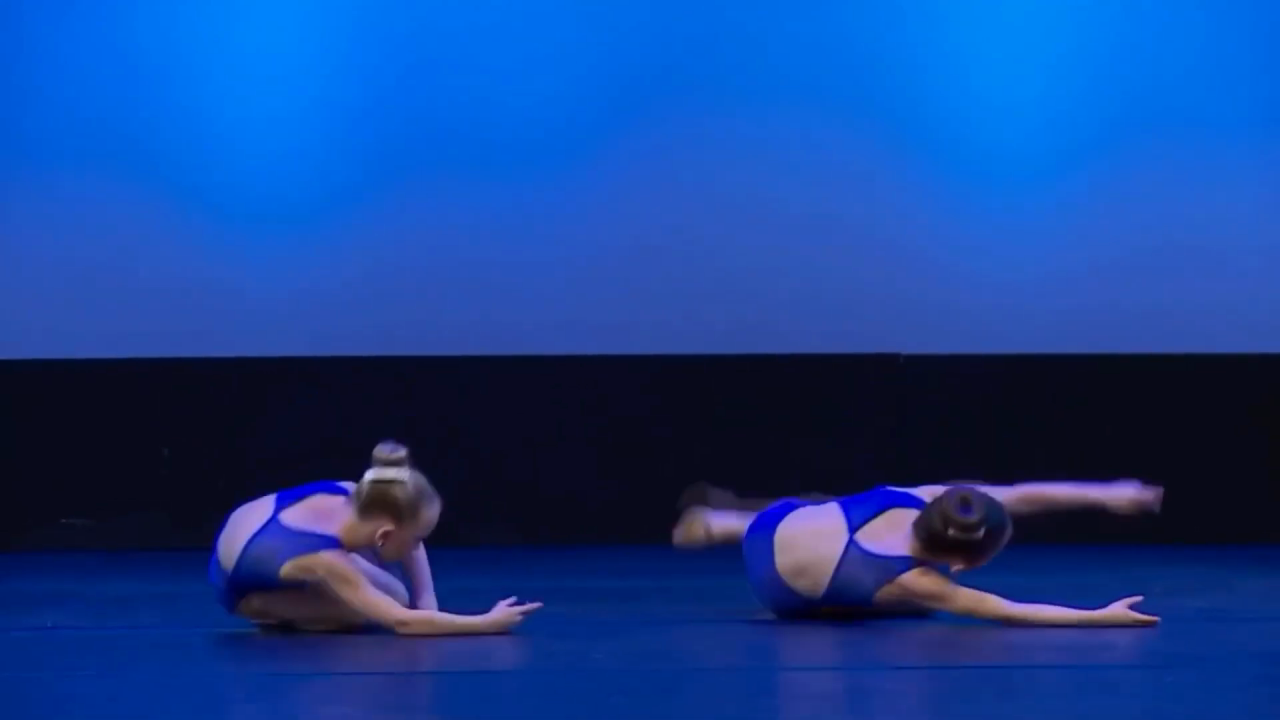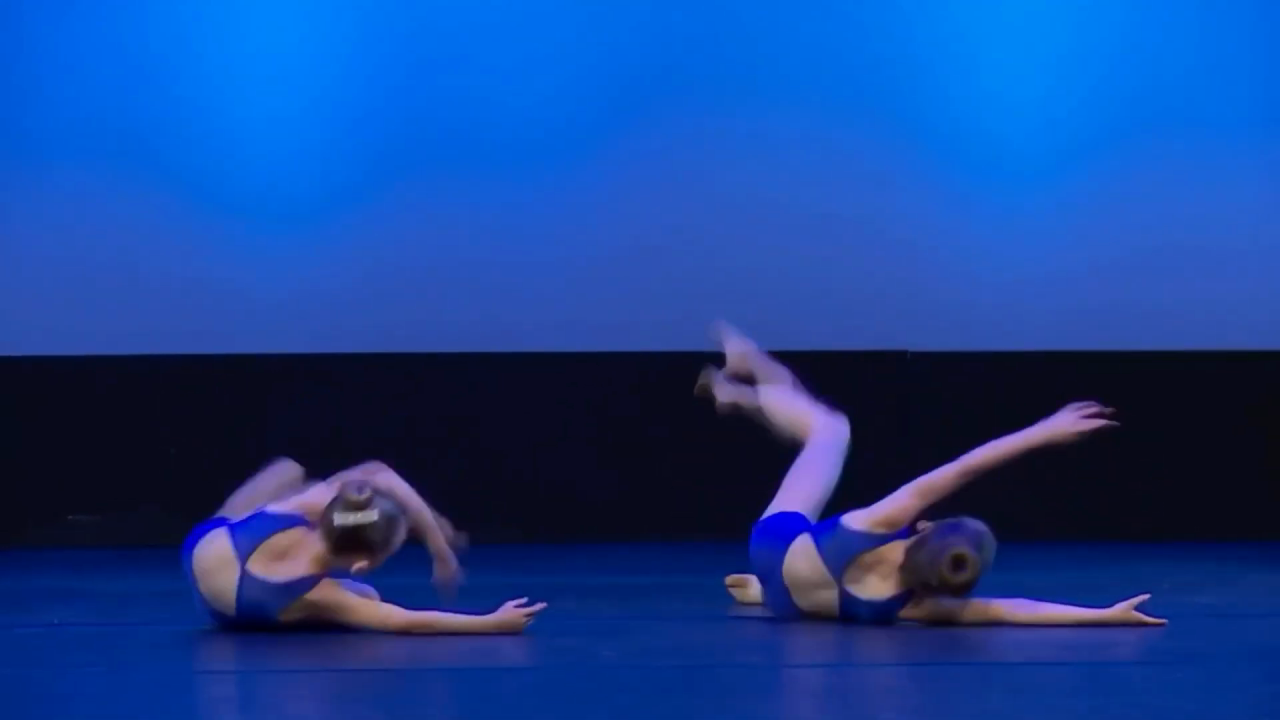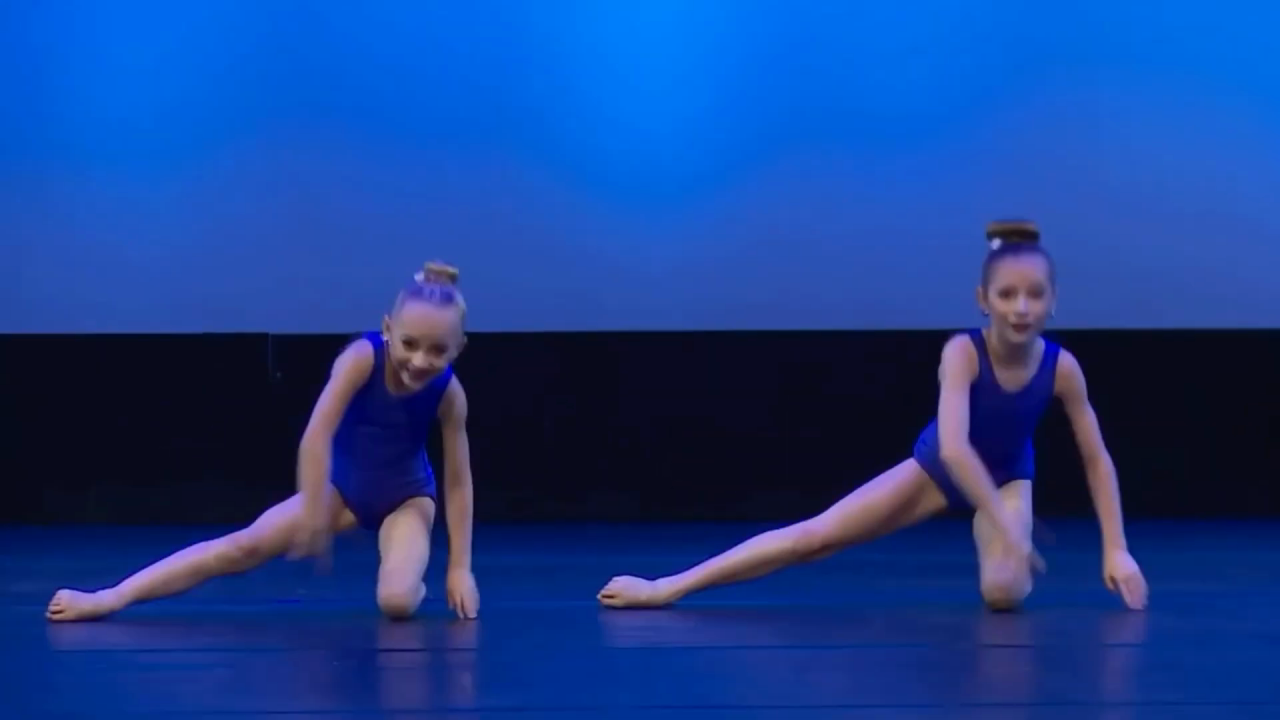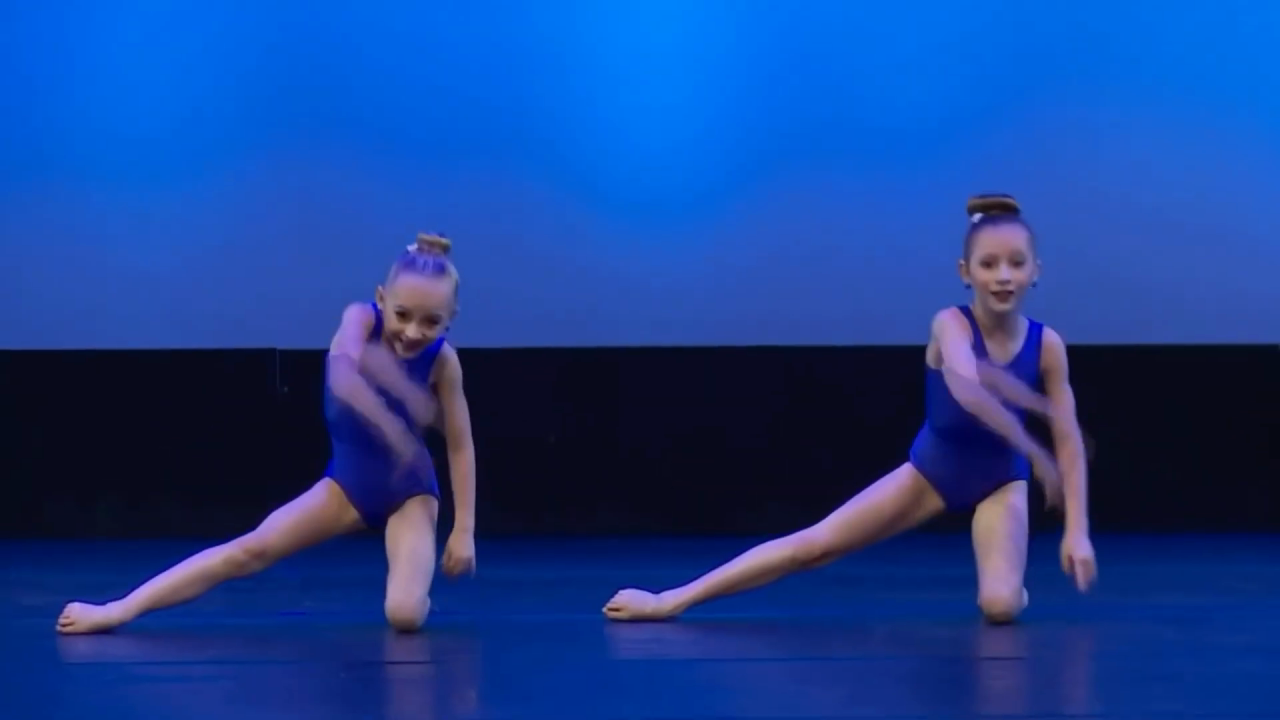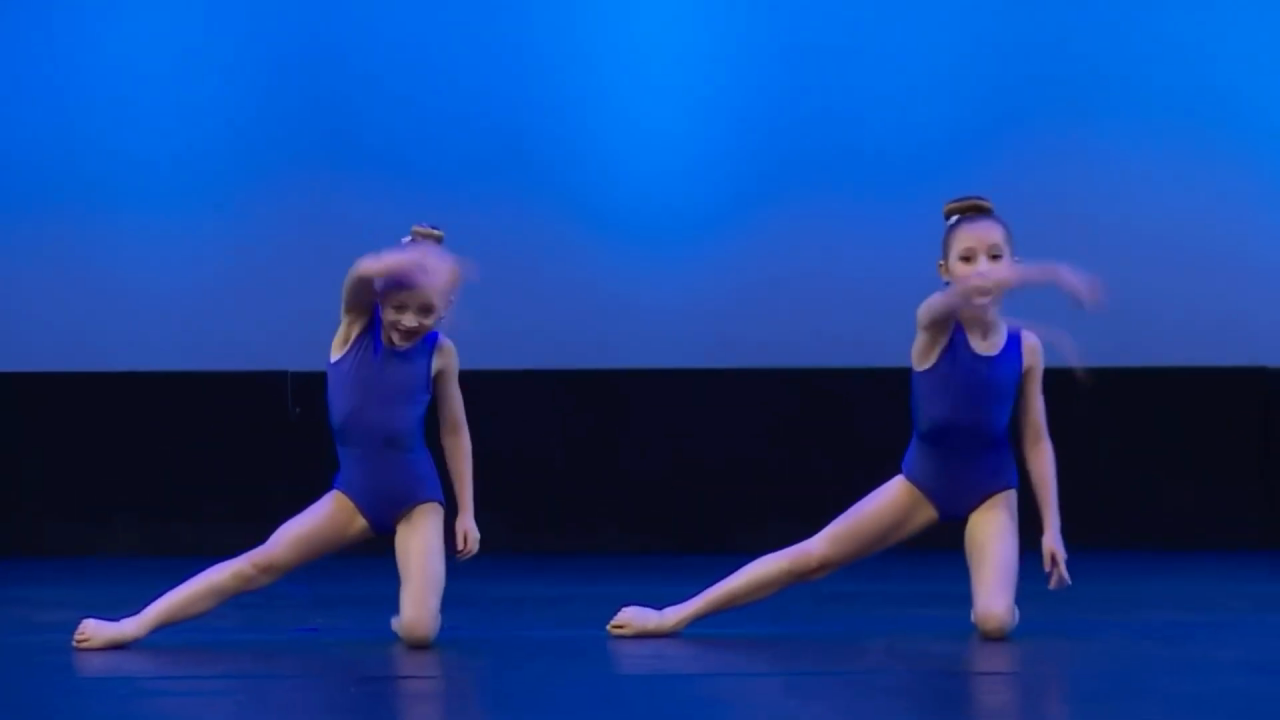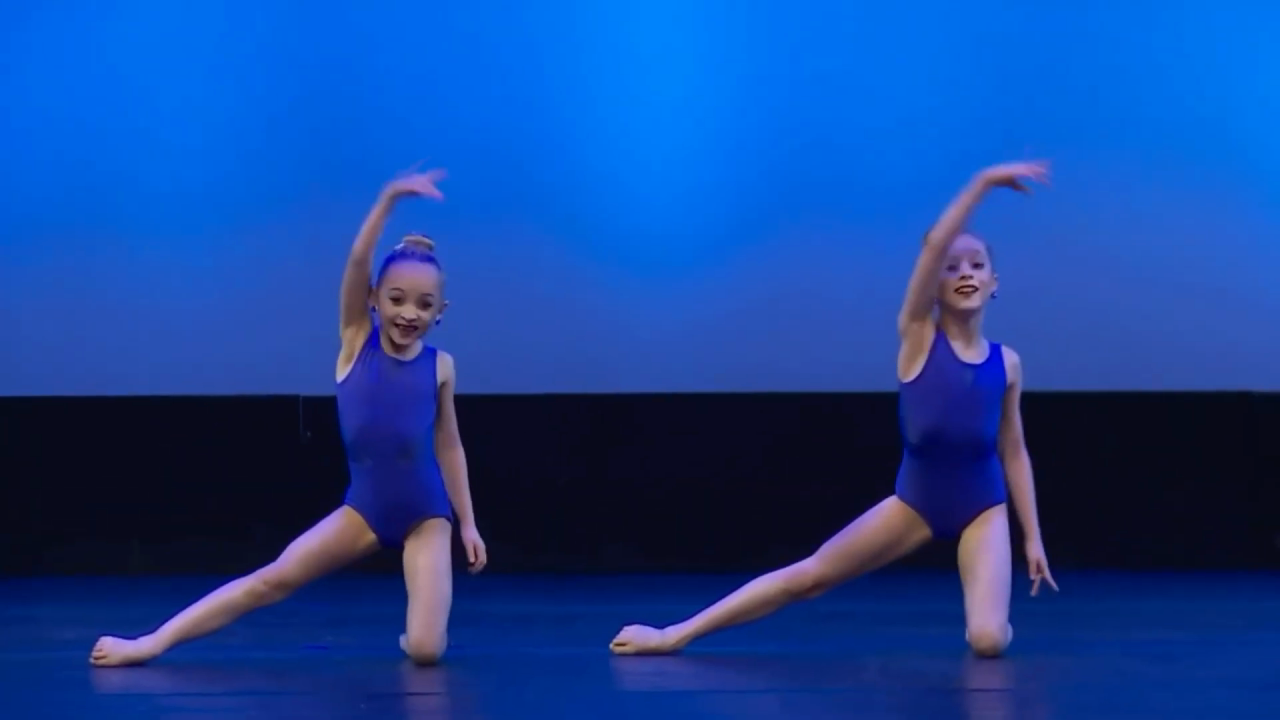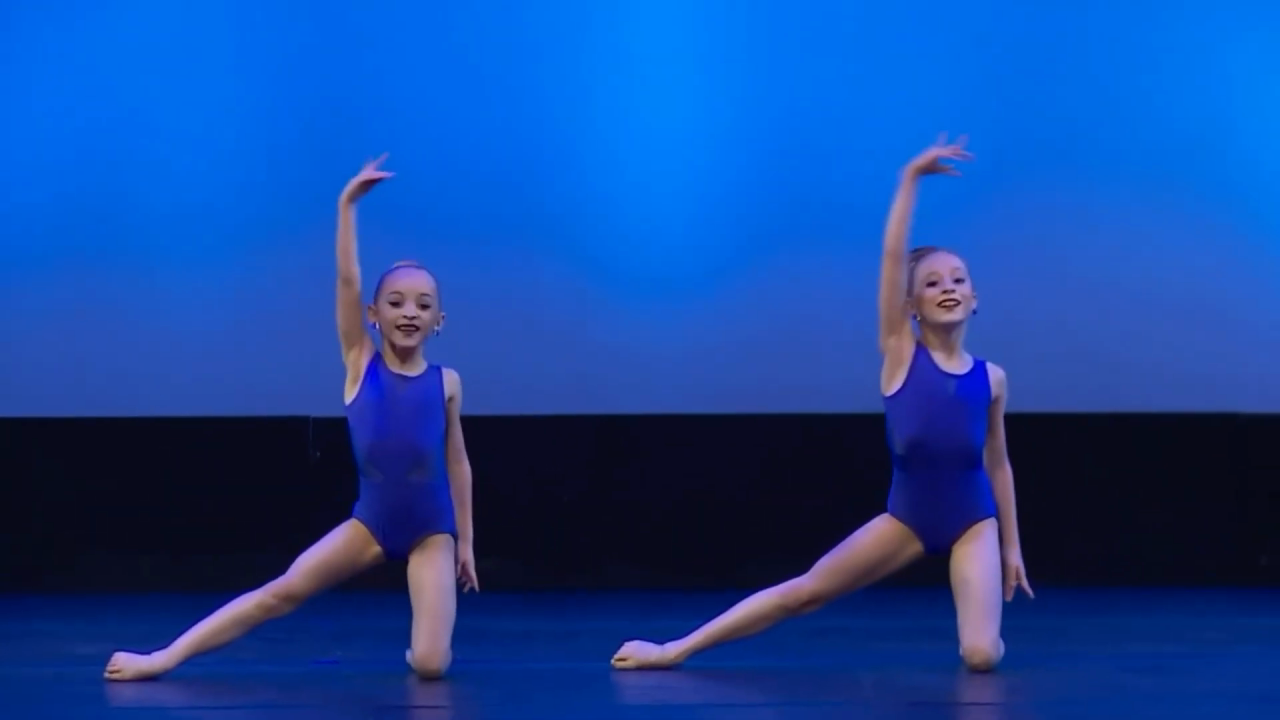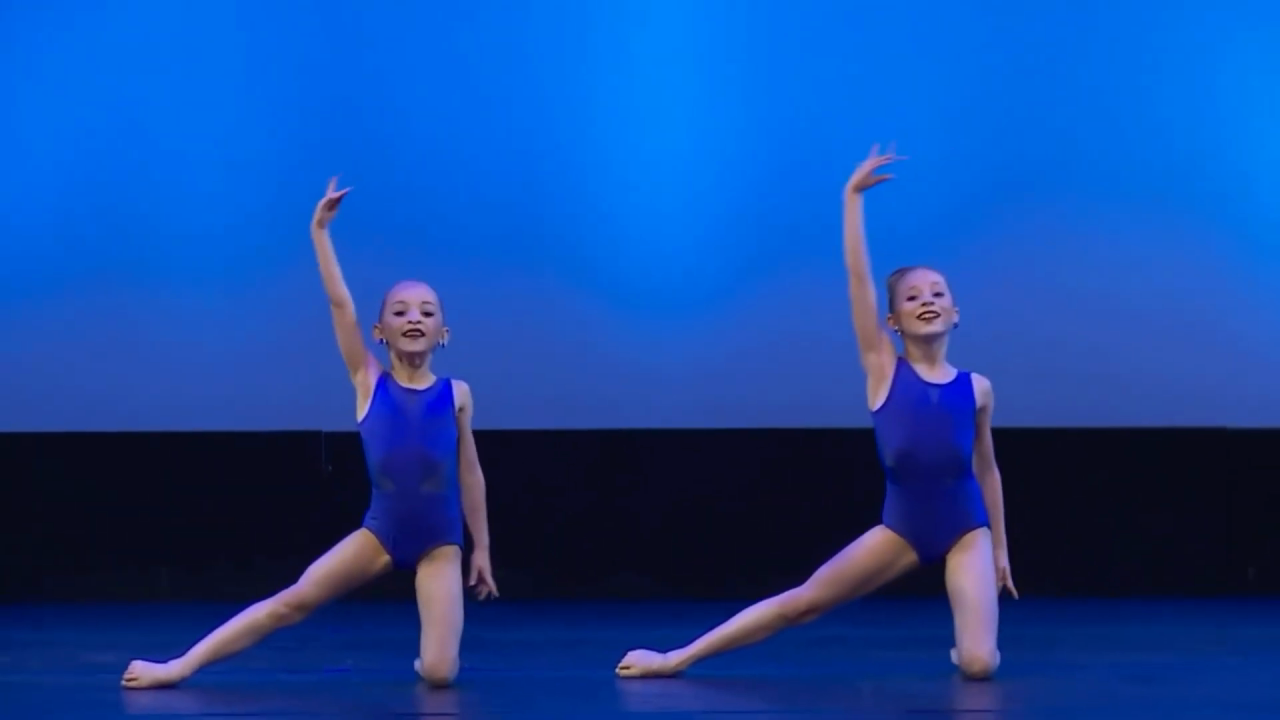
dt=0.3s
person 1, frame 1
left shoulder: (917, 502)
right shoulder: (913, 581)
left elbow: (1021, 495)
right elbow: (1008, 612)
left wrist: (1104, 494)
right wrist: (1100, 616)
left hip: (775, 526)
right hip: (781, 594)
left ankle: (721, 523)
person 1, frame 2
left shoulder: (871, 532)
right shoulder: (908, 609)
left elbow: (950, 475)
right elbow: (1006, 611)
left wrist: (1039, 433)
right wrist: (1102, 616)
left hip: (780, 537)
left knee: (831, 429)
left ankle: (738, 394)
person 1, frame 3
left shoulder: (1061, 367)
right shoulder: (962, 352)
left elbow: (1097, 459)
right elbow: (953, 448)
left wrist: (1116, 551)
right wrist: (1007, 530)
left hip: (1006, 479)
right hip: (937, 468)
left knee: (1005, 593)
right knee: (813, 537)
right ankle: (668, 587)
person 1, frame 4
left shoulder: (1047, 344)
right shoulder: (949, 325)
left elbow: (1069, 441)
right elbow: (966, 387)
left wrist: (1077, 530)
right wrist: (1030, 445)
left hip: (1000, 481)
right hip: (931, 468)
left knee: (1002, 605)
right knee: (815, 544)
left ankle: (1008, 582)
right ankle: (671, 600)
person 1, frame 5
left shoulder: (1026, 345)
right shoulder: (935, 319)
left elbow: (1037, 442)
right elbow: (967, 290)
left wrist: (1051, 527)
right wrist: (1051, 273)
left hip: (992, 491)
right hip: (923, 480)
left knee: (995, 621)
right knee: (811, 556)
left ankle: (993, 600)
right ankle: (673, 615)
person 1, frame 6
left shoulder: (1007, 363)
right shoulder: (918, 336)
left elbow: (1014, 452)
right elbow: (935, 245)
left wrist: (1034, 536)
right wrist: (983, 181)
left hip: (983, 508)
right hip: (915, 502)
left knee: (990, 640)
right knee: (809, 575)
left ankle: (988, 618)
right ankle: (677, 634)
person 1, frame 7
left shoulder: (992, 377)
right shoulder: (899, 353)
left elbow: (998, 462)
right elbow: (893, 255)
left wrist: (1012, 546)
right wrist: (911, 177)
left hip: (974, 523)
right hip: (906, 518)
left knee: (982, 655)
right knee: (804, 592)
left ankle: (982, 632)
right ankle: (674, 650)
person 1, frame 8
left shoulder: (977, 388)
right shoulder: (883, 368)
left elbow: (986, 468)
right elbow: (857, 277)
left wrist: (1001, 547)
right wrist: (853, 196)
left hip: (966, 531)
right hip: (901, 529)
left knee: (981, 663)
right knee: (801, 602)
left ankle: (961, 649)
right ankle: (676, 658)
person 2, frame 1
left shoulder: (346, 495)
right shoulder: (325, 559)
left elbow: (412, 553)
right elbow: (403, 621)
left wrist: (427, 610)
right wrist: (487, 623)
right hip: (243, 590)
left knee: (397, 597)
right knee: (359, 615)
right ankle: (275, 611)
person 2, frame 2
left shoulder: (308, 513)
right shoulder: (316, 595)
left elbow: (378, 474)
right elbow: (408, 621)
left wrist: (436, 538)
right wrist: (492, 621)
right knee: (368, 600)
person 2, frame 3
left shoulder: (448, 392)
right shoulder: (363, 357)
left elbow: (459, 480)
right elbow: (316, 435)
left wrist: (460, 568)
right wrist: (312, 511)
left hip: (407, 498)
right hip: (343, 486)
left knee: (397, 601)
right knee: (243, 547)
left ankle: (411, 582)
right ankle: (111, 597)
person 2, frame 4
left shoulder: (443, 360)
right shoulder: (359, 318)
left elbow: (461, 447)
right elbow: (344, 377)
left wrist: (464, 530)
right wrist: (392, 428)
left hip: (410, 491)
right hip: (347, 482)
left knee: (406, 615)
right knee: (251, 550)
left ankle: (413, 592)
right ankle: (120, 609)
person 2, frame 5
left shoulder: (439, 352)
right shoulder: (356, 321)
left elbow: (456, 434)
right elbow: (361, 272)
left wrist: (467, 512)
right wrist: (417, 259)
left hip: (418, 499)
right hip: (355, 492)
left knee: (418, 631)
right knee: (261, 562)
left ankle: (413, 611)
right ankle: (134, 624)
person 2, frame 6
left shoulder: (440, 366)
right shoulder: (356, 342)
left elbow: (449, 446)
right elbow: (357, 264)
left wrist: (467, 522)
right wrist: (388, 199)
left hip: (426, 516)
right hip: (364, 509)
left knee: (425, 648)
right knee: (274, 579)
left ankle: (417, 628)
right ankle: (153, 642)
person 2, frame 7
left shoulder: (446, 382)
right shoulder: (361, 364)
left elbow: (457, 462)
right elbow: (347, 282)
left wrist: (466, 542)
right wrist: (349, 203)
left hip: (433, 531)
right hip: (370, 522)
left knee: (431, 663)
right knee: (282, 592)
left ankle: (423, 640)
right ankle: (164, 657)
person 2, frame 8
left shoulder: (456, 394)
right shoulder: (368, 381)
left elbow: (470, 472)
right elbow: (340, 306)
left wrist: (482, 547)
right wrist: (320, 231)
left hip: (440, 542)
right hip: (380, 532)
left knee: (439, 672)
right knee: (293, 600)
left ankle: (429, 652)
right ankle: (180, 666)
